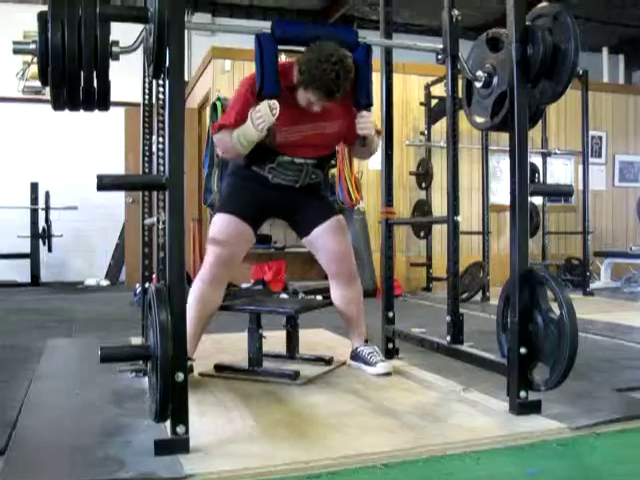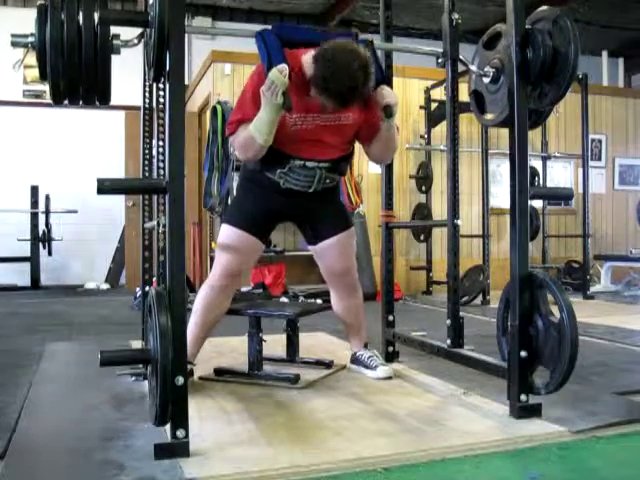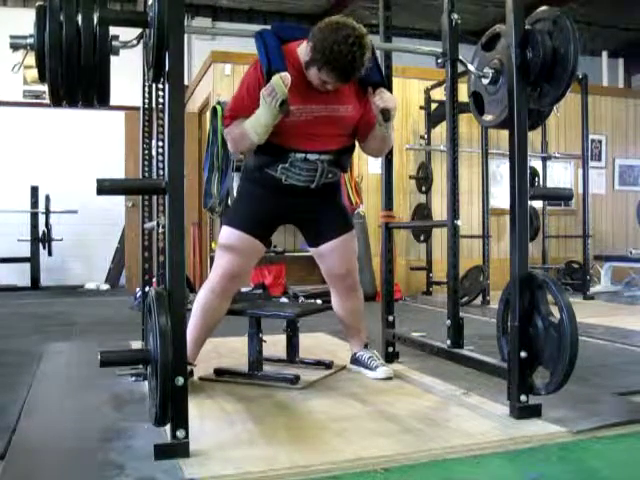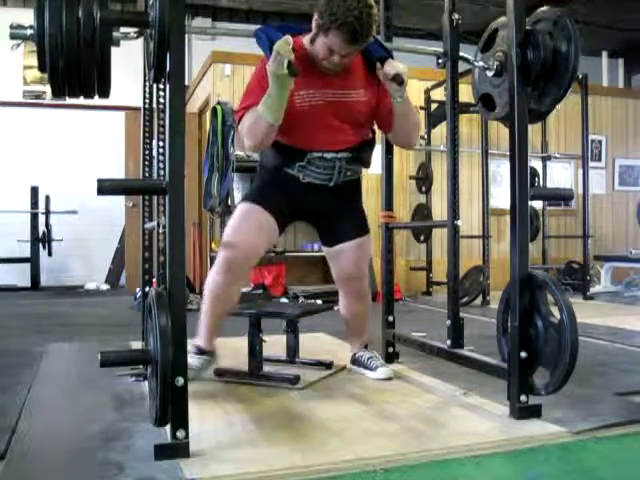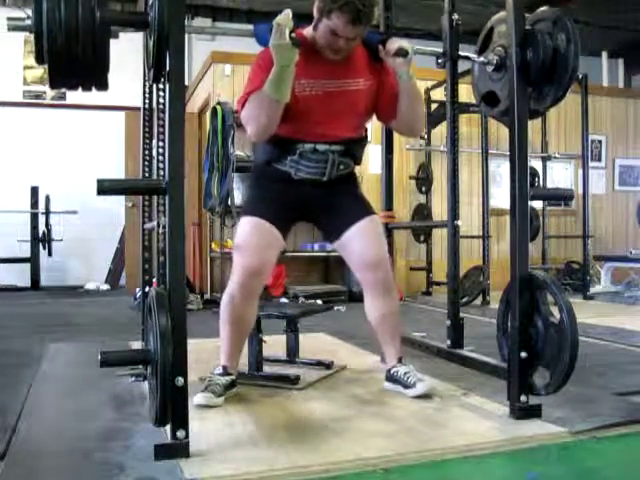
dt=1s
person 1, frame 1
left shoulder: (345, 96)
right shoulder: (261, 85)
left elbow: (361, 152)
right elbow: (223, 148)
left wrist: (368, 137)
right wrist: (252, 130)
left hip: (307, 187)
right hip: (252, 181)
left knee: (344, 265)
right knee: (216, 263)
left ankle: (360, 346)
right ankle: (183, 355)
person 1, frame 2
left shoulder: (360, 91)
right shoulder: (272, 74)
left elbow: (381, 155)
right elbow: (243, 149)
left wrist: (388, 118)
right wrist: (271, 109)
left hip: (321, 192)
right hip: (264, 186)
left knee: (345, 276)
right knee: (225, 274)
left ankle: (360, 352)
right ankle: (184, 361)
person 1, frame 3
left shoulder: (358, 82)
left elbow: (374, 148)
right elbow: (235, 142)
left wrist: (384, 121)
right wrist: (267, 113)
left hip: (322, 192)
right hip: (265, 186)
left knee: (346, 277)
right knee: (224, 276)
left ankle: (360, 351)
right ankle: (183, 362)
person 1, frame 4
left shoulder: (372, 72)
right shoulder: (279, 62)
left elbow: (407, 138)
right elbow: (252, 139)
left wrist: (400, 94)
right wrist: (280, 87)
left hip: (340, 189)
right hip: (281, 180)
left knee: (355, 282)
right knee: (232, 254)
left ankle: (361, 353)
right ankle: (203, 350)
person 1, frame 5
left shoulder: (372, 63)
right shoulder: (277, 55)
left elbow: (413, 127)
right elbow: (256, 128)
left wrist: (403, 72)
right wrist: (284, 64)
left hip: (339, 182)
right hip: (278, 180)
left knee: (379, 270)
right knee: (246, 274)
left ankle: (395, 367)
right ankle: (225, 373)
